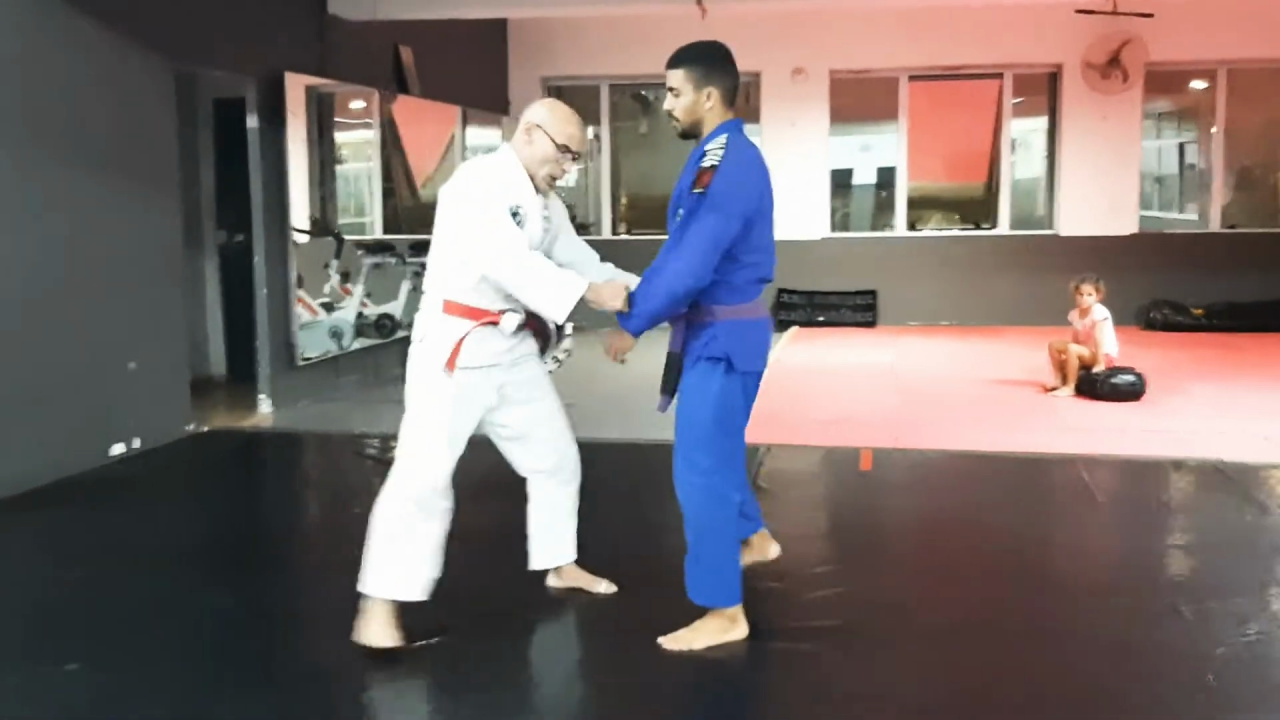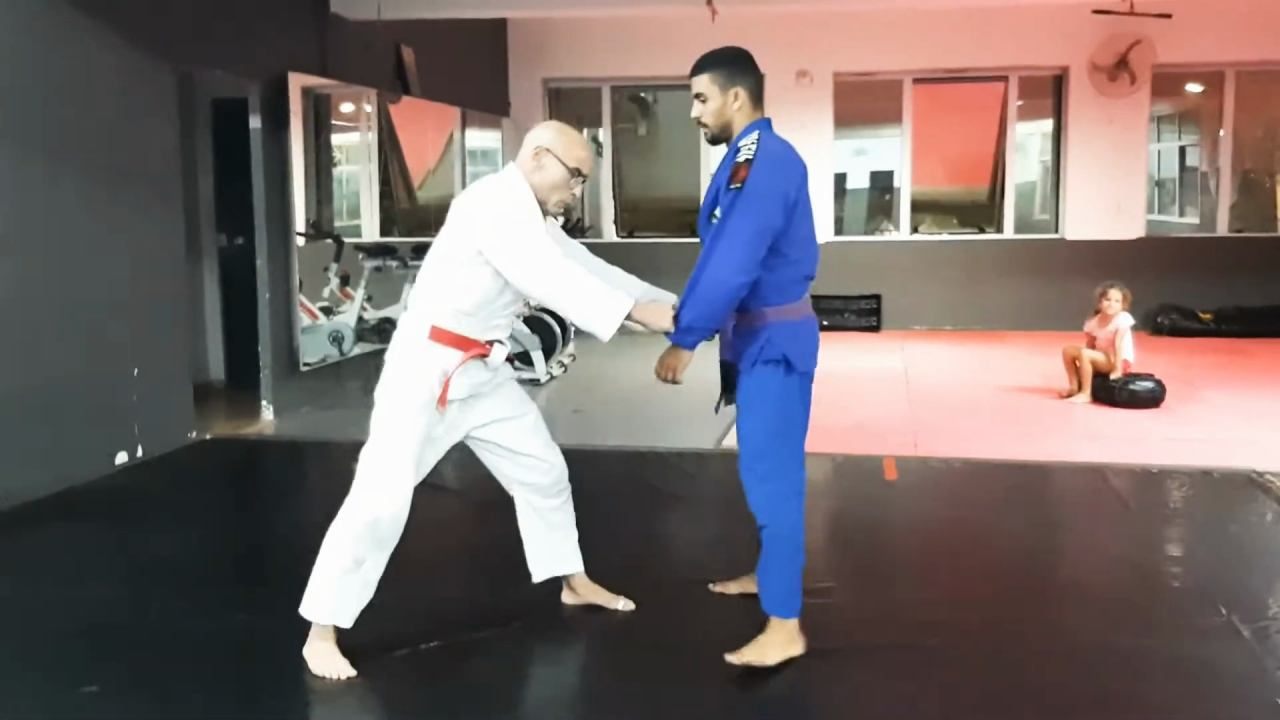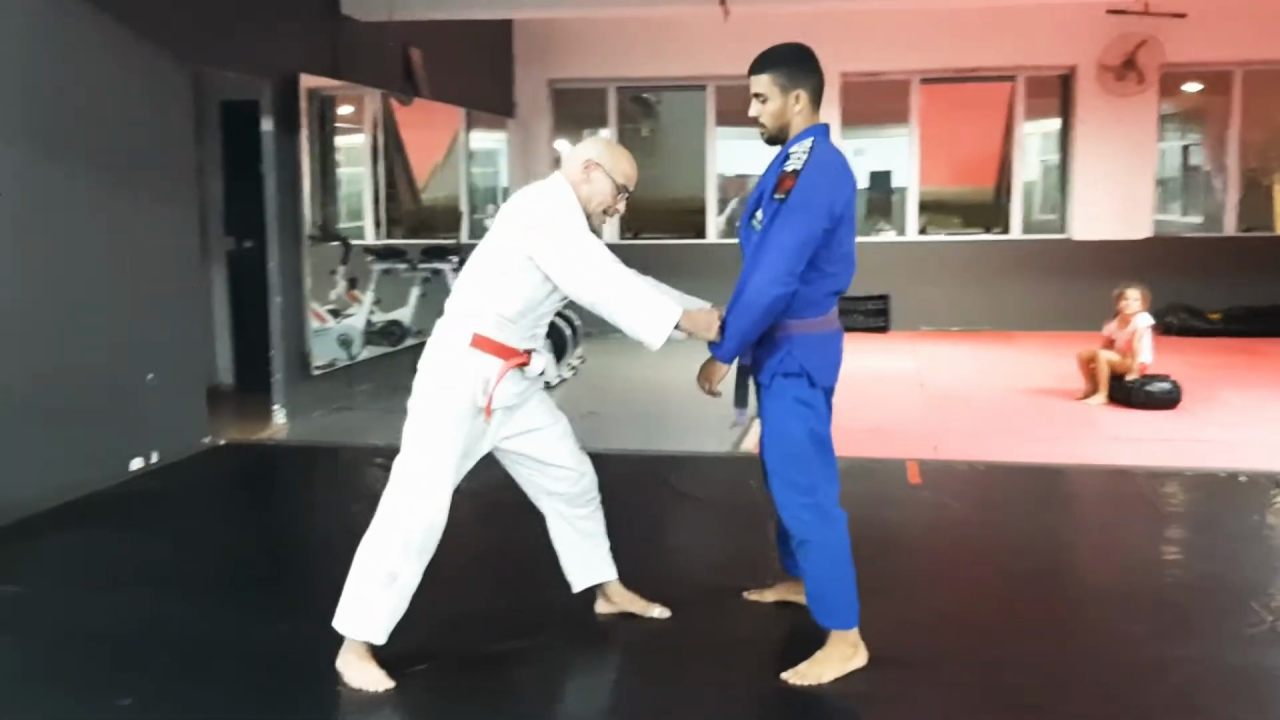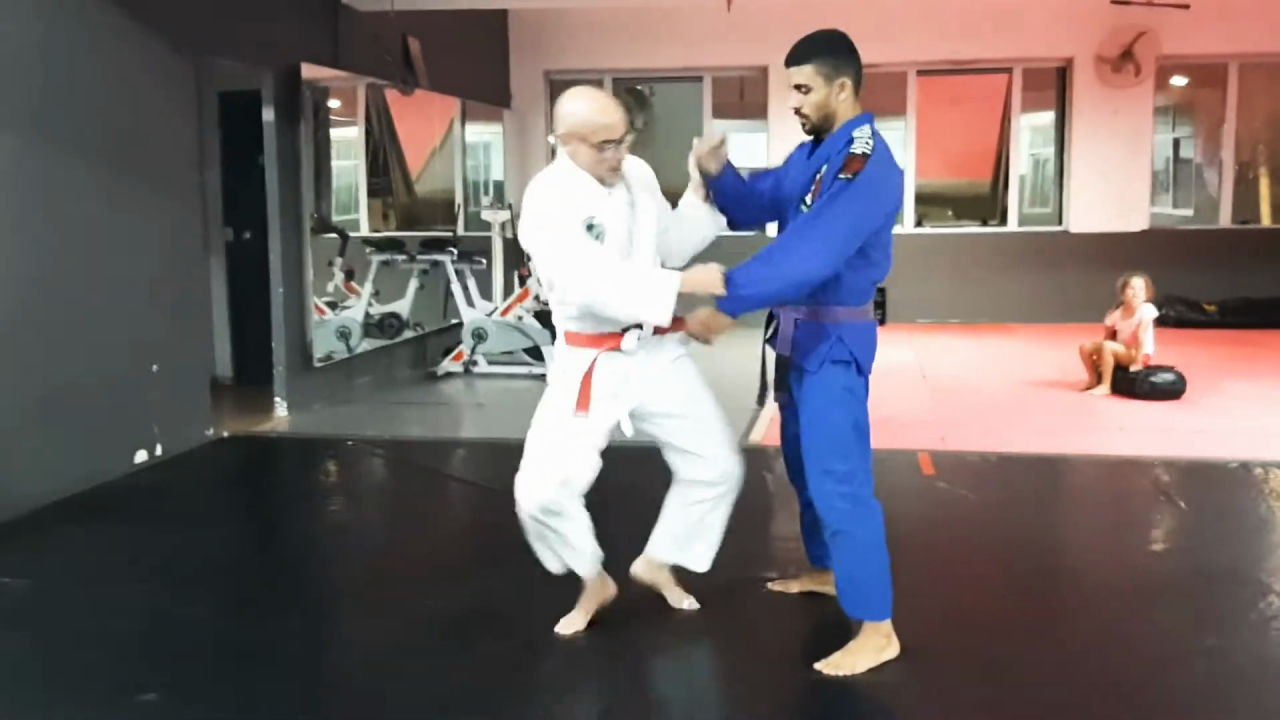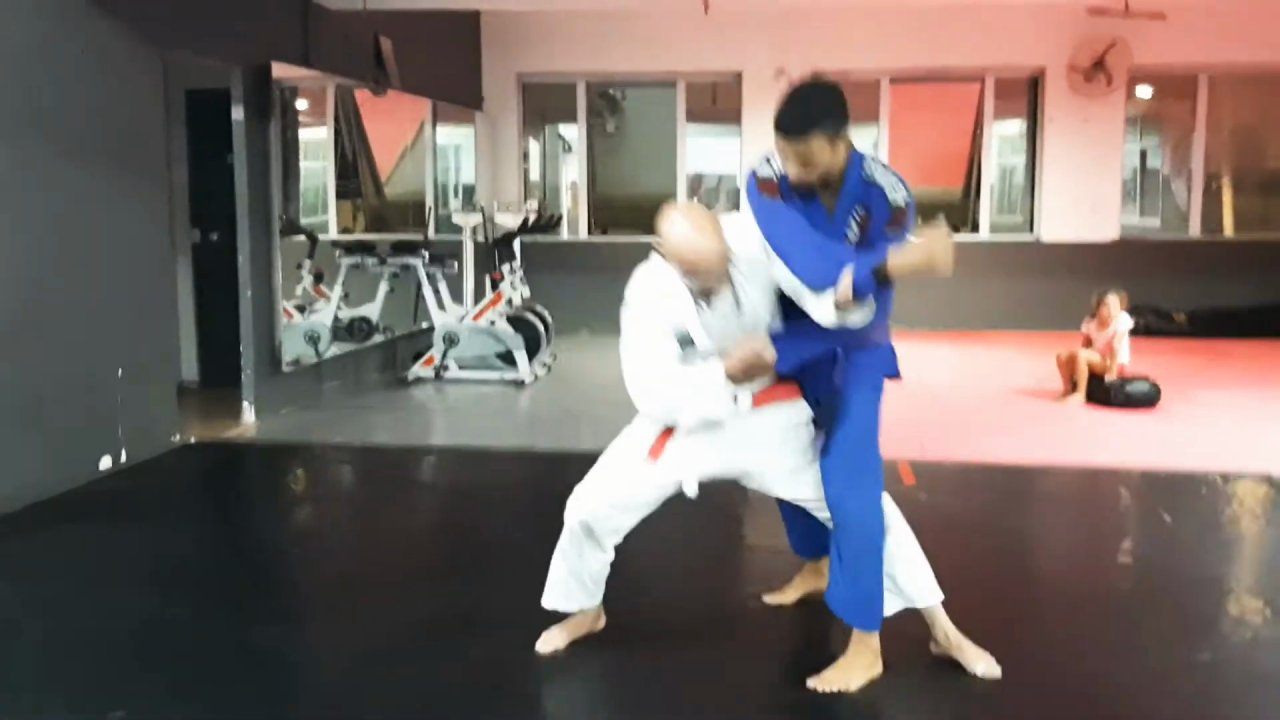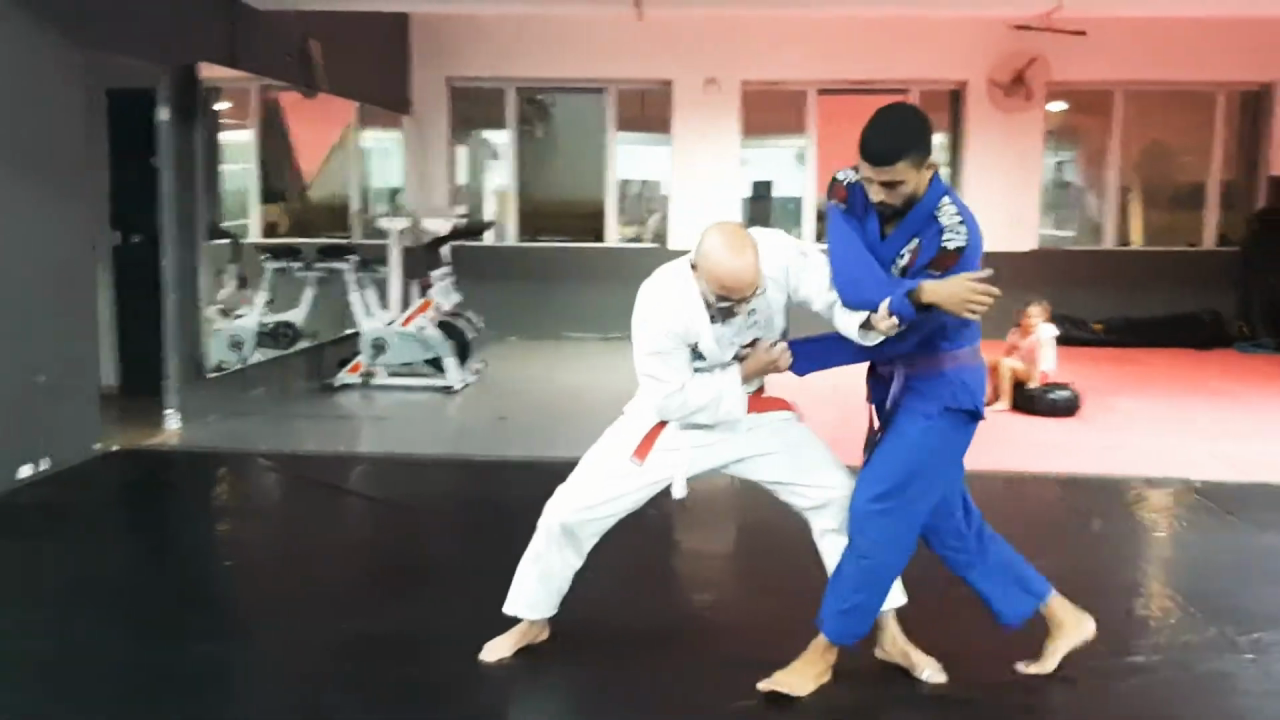
dt=0.5s
person 1, frame 1
left shoulder: (725, 165)
right shoulder: (727, 154)
left elbow: (688, 265)
right elbow: (688, 254)
left wrist: (629, 323)
right wrist: (636, 302)
left hip: (721, 334)
right hip: (728, 328)
left knee: (702, 468)
right knee: (720, 454)
left ankle: (724, 614)
right ankle: (752, 539)
person 1, frame 2
left shoulder: (761, 160)
right shoulder: (755, 157)
left elbow: (732, 264)
right elbow: (724, 257)
left wrist: (682, 339)
right wrist: (686, 324)
left hip: (773, 337)
right hip: (762, 332)
left knee: (771, 473)
right knee: (767, 466)
left ankle: (783, 625)
right ankle: (773, 573)
person 1, frame 3
left shoulder: (810, 171)
right shoulder: (805, 163)
left elbow: (773, 279)
left wrist: (722, 351)
right wrist: (734, 337)
left hip: (795, 348)
right hip: (787, 344)
left knee: (805, 487)
right knee: (785, 476)
left ankle: (845, 638)
right ankle: (801, 579)
person 1, frame 4
left shoulder: (868, 162)
right shoulder: (815, 152)
left elbow: (813, 254)
right elbow: (754, 204)
left wrist: (727, 300)
right wrist: (716, 170)
left hip: (834, 338)
right hip: (803, 334)
left knee: (839, 478)
right knee: (806, 464)
left ankle: (877, 630)
right ankle: (827, 569)
person 1, frame 5
left shoulder: (887, 198)
right shoulder: (766, 183)
right elbow: (813, 266)
left wrist: (771, 355)
right wrist: (885, 265)
left hip: (854, 356)
right hip: (795, 347)
left knee: (849, 488)
left ankle: (865, 644)
right ankle: (816, 567)
person 1, frame 6
left shoulder: (953, 235)
right shoulder: (848, 191)
left elbow: (891, 337)
right elbow: (854, 287)
left wrist: (791, 356)
right wrist: (921, 295)
left hip: (938, 387)
right hip: (893, 381)
left knee: (878, 511)
right knee: (942, 517)
left ankle: (825, 651)
right ankle: (1059, 615)
person 2, frame 1
left shoulder: (546, 203)
right shoulder: (476, 182)
left elbow: (584, 259)
right elbow: (505, 263)
right wrist: (587, 291)
left hip: (510, 347)
right hip: (453, 345)
left knee: (555, 456)
right knee: (423, 470)
left ankle: (562, 566)
right ankle: (381, 601)
person 2, frame 2
left shoulder: (524, 217)
right shoulder: (493, 203)
left elbow: (578, 270)
right elbow: (549, 280)
left wrist: (667, 303)
right wrist: (637, 312)
left hip: (483, 370)
right hip: (427, 365)
left knee: (542, 470)
right knee: (382, 496)
left ankle: (574, 582)
right ankle: (322, 631)
person 2, frame 3
left shoulder: (566, 224)
right shoulder: (543, 208)
left elbow: (622, 282)
right elbow: (598, 288)
left wrist: (704, 311)
right wrist: (682, 319)
left hip: (512, 379)
right hip: (462, 371)
left knee: (572, 479)
right knee: (418, 505)
left ankle: (608, 589)
right ankle: (356, 644)
person 2, frame 4
left shoulder: (636, 174)
right shoulder: (548, 200)
left elbow: (672, 247)
right elbow: (583, 284)
left wrist: (700, 190)
right wrist: (683, 285)
left hip: (658, 350)
right hip: (589, 364)
left knee: (717, 465)
right knee: (543, 490)
left ankle: (657, 564)
right ankle: (593, 580)
person 2, frame 5
left shoulder: (750, 242)
right shoulder: (648, 297)
left elbow: (823, 302)
right elbow: (656, 397)
left wrist: (846, 299)
right wrist: (728, 370)
left hip: (768, 412)
right hip: (686, 418)
right knee: (594, 508)
left ankle: (941, 629)
right ankle: (584, 612)
person 2, frame 6
left shoulder: (776, 253)
right shoulder: (661, 302)
left elbow: (837, 290)
right elbow: (671, 399)
left wrist: (871, 317)
right wrist: (744, 372)
left hip: (749, 414)
right hip: (671, 419)
left knee: (839, 496)
right knee: (574, 509)
left ankle: (891, 637)
right ankle: (532, 622)
